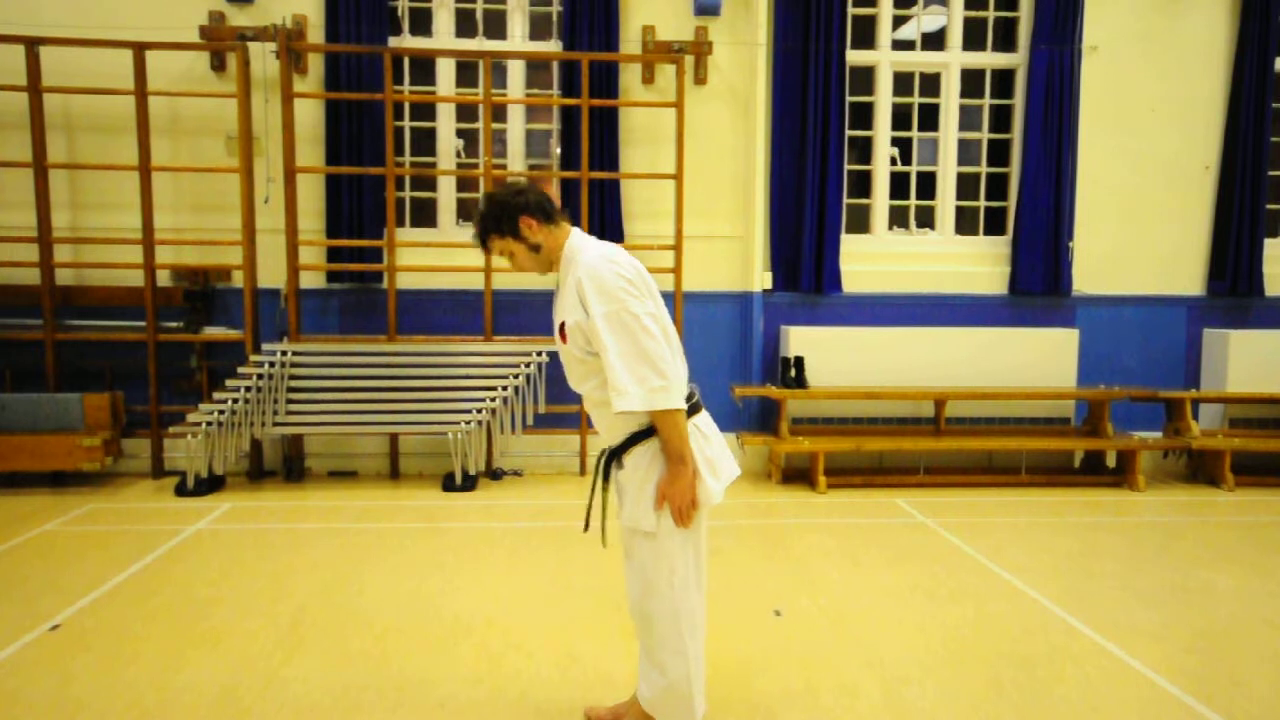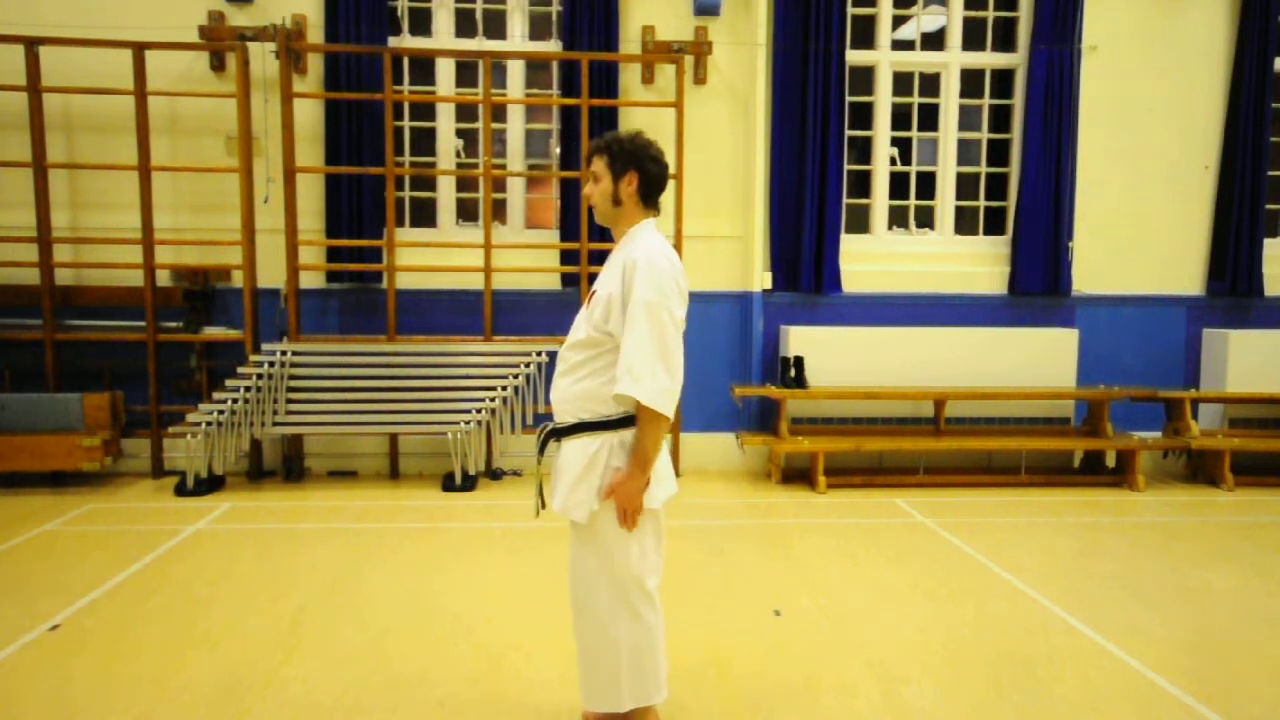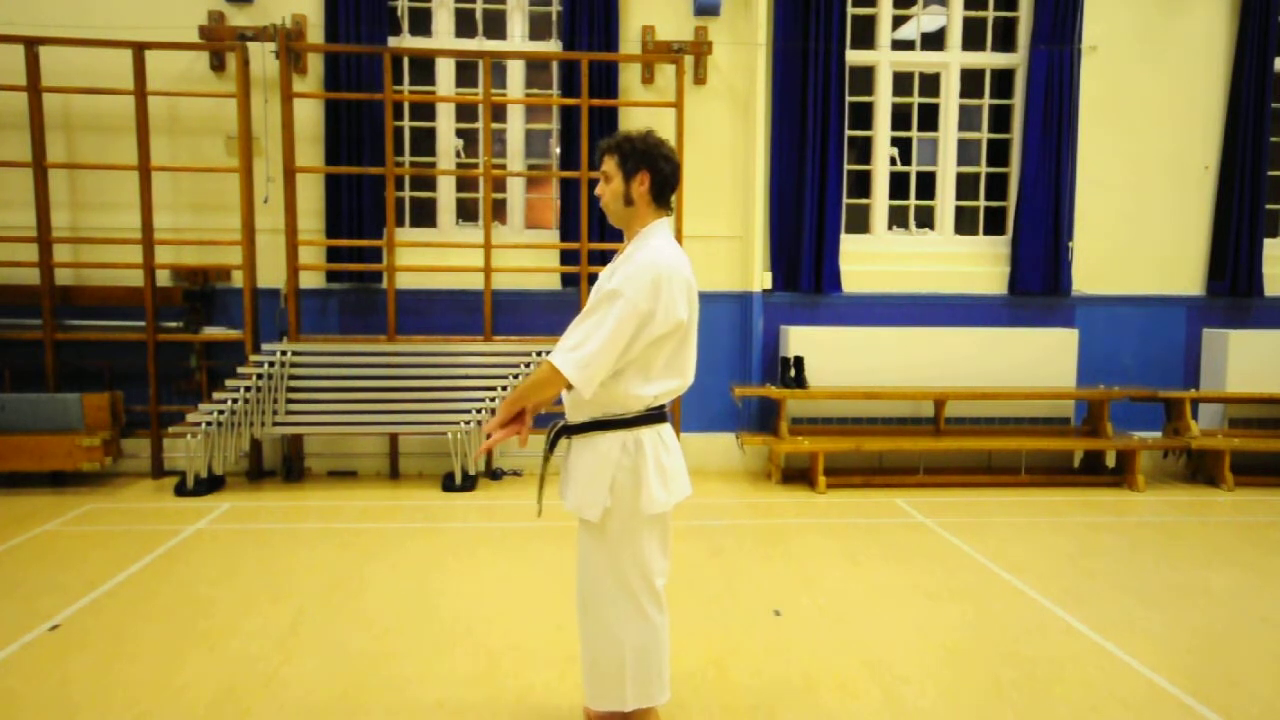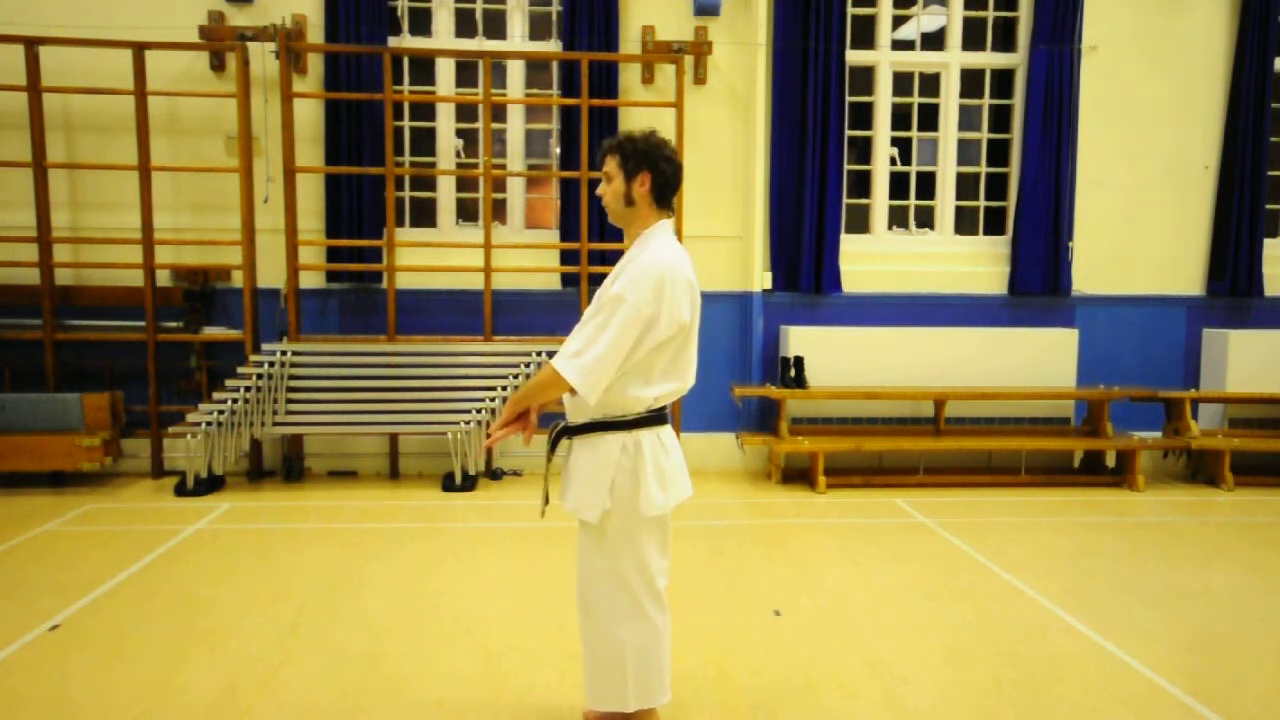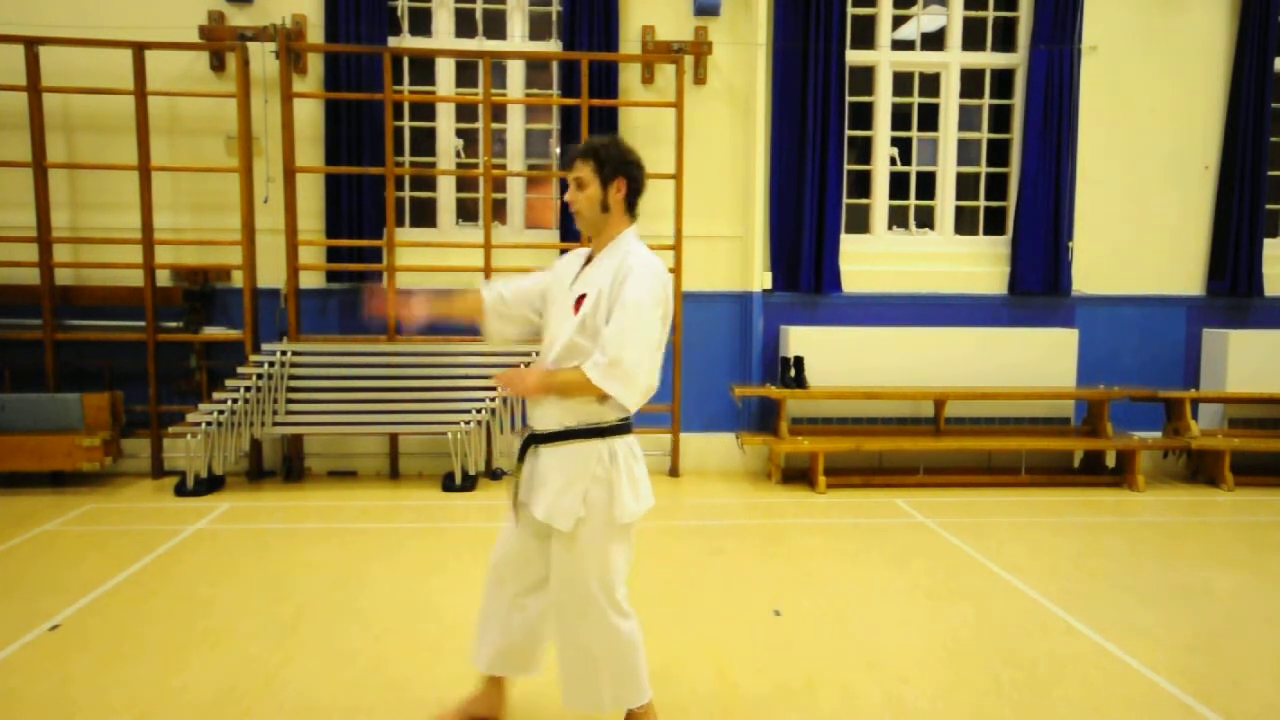
dt=1s
person 1, frame 1
left shoulder: (599, 270)
right shoulder: (577, 274)
left elbow: (655, 377)
left wrist: (680, 466)
left hip: (665, 453)
right hip: (641, 453)
left knee: (667, 593)
right knee: (650, 589)
person 1, frame 2
left shoulder: (648, 260)
right shoulder: (627, 256)
left elbow: (656, 382)
left wrist: (638, 471)
left hip: (614, 455)
right hip: (596, 451)
left knee: (620, 589)
right knee: (605, 588)
person 1, frame 3
left shoulder: (653, 264)
right shoulder: (642, 258)
left elbow: (579, 358)
right elbow: (587, 355)
left wrist: (513, 402)
right wrist: (530, 405)
left hip: (627, 453)
right hip: (619, 448)
left knee: (626, 592)
right knee: (616, 589)
person 1, frame 4
left shoulder: (655, 266)
right shoulder: (649, 259)
left elbow: (583, 363)
right elbow: (596, 357)
left wrist: (520, 400)
right wrist: (535, 401)
left hip: (625, 454)
right hip: (621, 448)
left knee: (627, 592)
right knee: (619, 588)
person 1, frame 5
left shoulder: (641, 271)
right shoulder: (575, 265)
left elbow: (615, 376)
right elbow: (504, 300)
left wrist: (537, 383)
right wrist: (430, 305)
left hip: (594, 463)
right hip: (555, 457)
left knee: (593, 598)
right knee: (514, 573)
